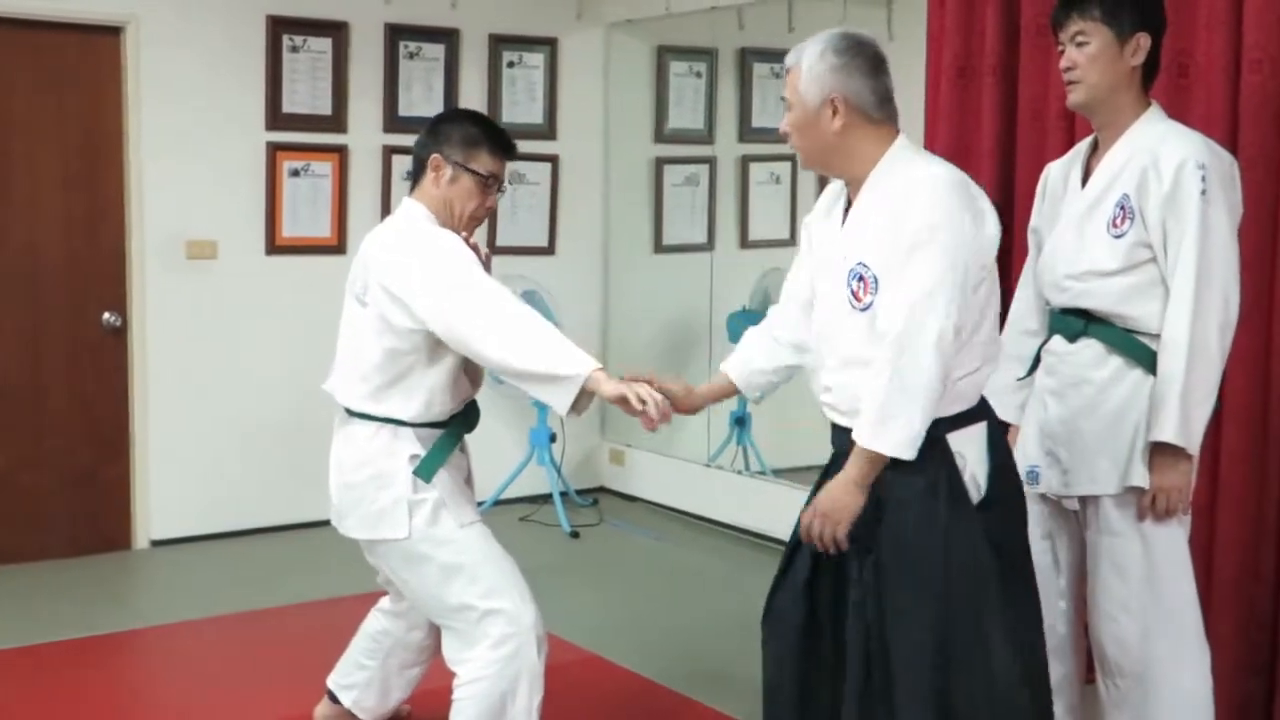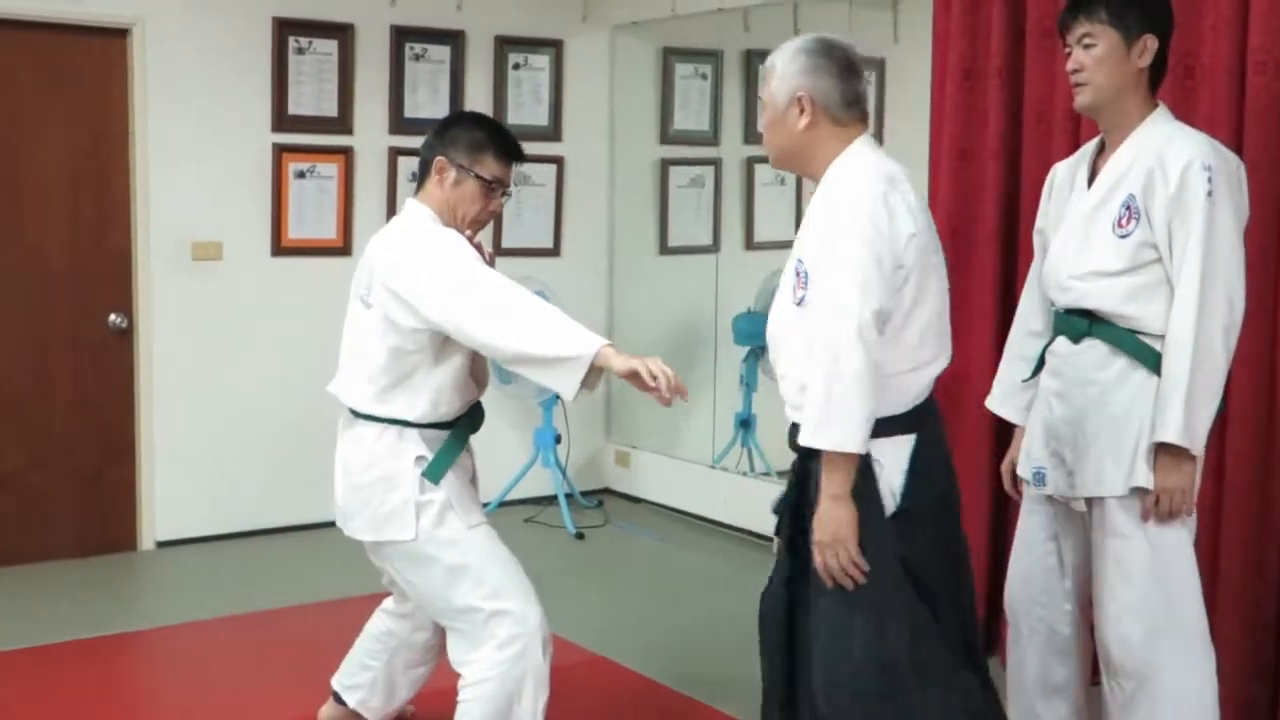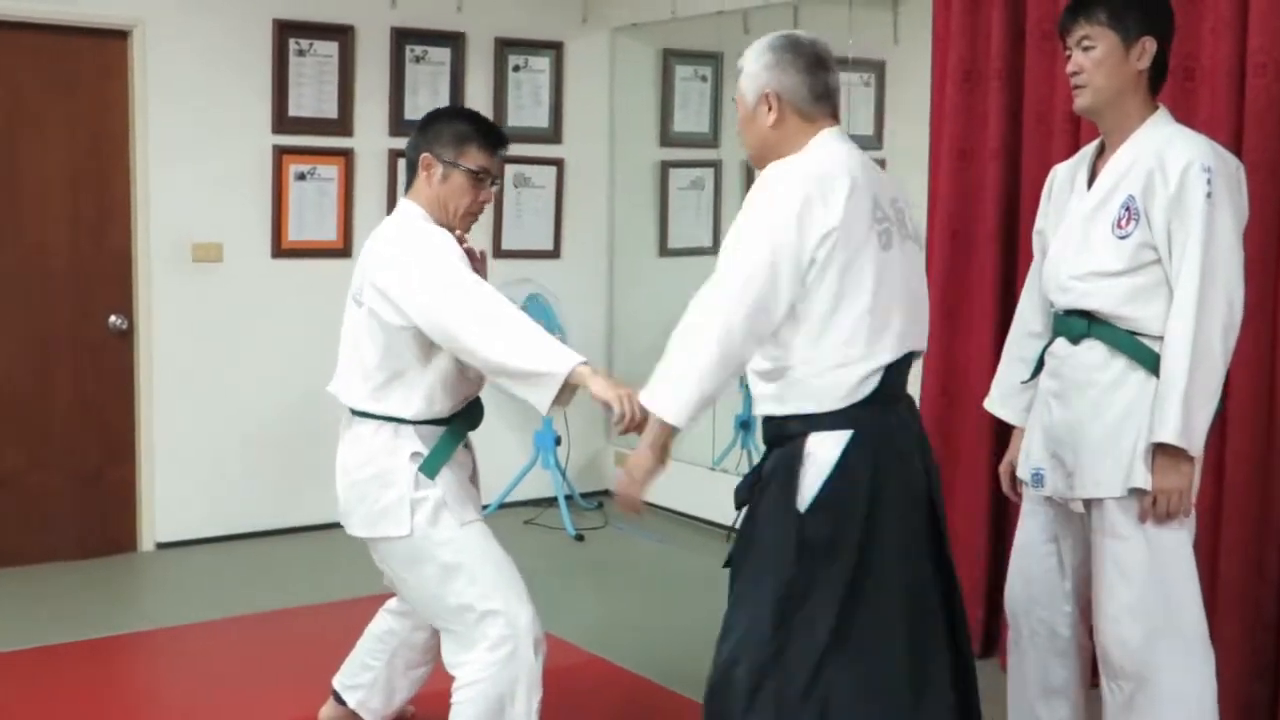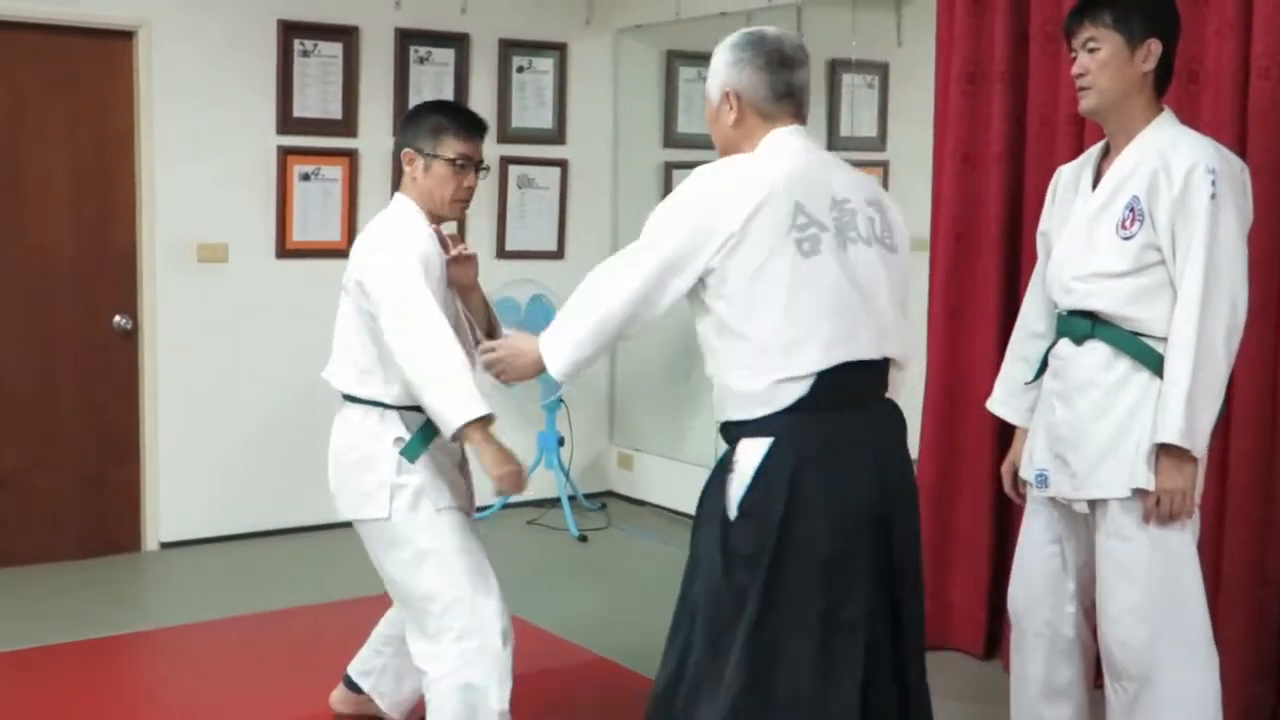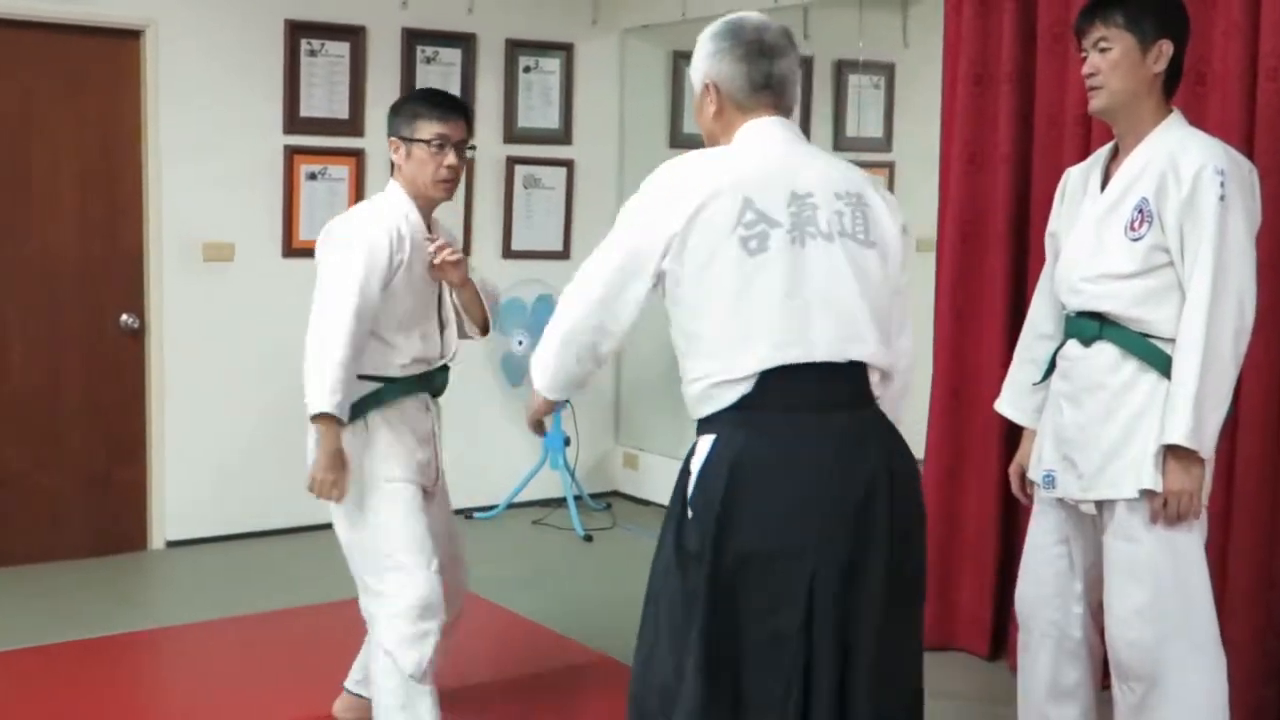
dt=0.2s
person 1, frame 1
left shoulder: (1185, 161)
right shoulder: (1059, 173)
left elbow: (1203, 305)
left wrist: (1173, 442)
right wrist: (1013, 418)
left hip: (1131, 408)
right hip: (1054, 404)
left knee: (1138, 622)
right knee: (1032, 607)
person 1, frame 2
left shoulder: (1190, 163)
right shoulder: (1065, 174)
left elbow: (1207, 307)
left wrist: (1178, 444)
right wrist: (1021, 422)
left hip: (1135, 411)
right hip: (1061, 407)
left knee: (1143, 624)
right knee: (1035, 605)
person 1, frame 3
left shoulder: (1190, 164)
right shoulder: (1066, 176)
left elbow: (1207, 308)
left wrist: (1176, 444)
right wrist: (1020, 423)
left hip: (1135, 414)
right hip: (1062, 409)
left knee: (1142, 626)
right knee: (1036, 607)
person 1, frame 4
left shoulder: (1195, 166)
right shoulder: (1071, 177)
left elbow: (1210, 309)
left wrist: (1179, 444)
right wrist: (1022, 424)
left hip: (1138, 417)
right hip: (1065, 413)
left knee: (1146, 627)
right knee: (1042, 610)
person 1, frame 5
left shoulder: (1204, 167)
right shoulder: (1080, 179)
left elbow: (1218, 310)
left wrist: (1186, 445)
right wrist: (1031, 424)
left hip: (1147, 419)
right hip: (1073, 415)
left knee: (1153, 629)
right knee: (1047, 611)
person 2, frame 1
left shoulder: (935, 198)
right shoulder: (836, 204)
left elbow: (917, 356)
right elbow: (795, 325)
left wrist: (852, 477)
right wrist: (700, 395)
left hip: (936, 470)
right hip: (862, 462)
right knee: (811, 635)
person 2, frame 2
left shoulder: (855, 196)
right shoulder: (855, 192)
left elbow: (844, 348)
left wrist: (834, 493)
right wrist: (822, 478)
left hip: (872, 468)
right hip: (858, 461)
right knee: (813, 650)
person 2, frame 3
left shoulder: (796, 184)
right shoulder: (874, 186)
left elbow: (721, 320)
left wrist: (652, 442)
left hip: (829, 455)
right hip: (883, 441)
person 2, frame 4
left shoulder: (726, 188)
right shoulder: (871, 196)
left elbow: (625, 287)
left wrist: (540, 352)
left hip: (785, 464)
right hip: (870, 445)
person 2, frame 5
left shoulder: (687, 185)
right shoulder: (862, 192)
left elbow: (598, 301)
right elbow: (891, 346)
left wrist: (550, 388)
left hip: (753, 461)
right hip: (861, 452)
person 3, frame 1
left shoulder: (405, 243)
right shoulder: (418, 250)
left elbow: (468, 326)
right elbow: (495, 325)
left wrist: (472, 276)
right wrist: (601, 380)
left hip: (392, 461)
right hip: (401, 469)
left knee: (421, 597)
right knee: (505, 626)
person 3, frame 2
left shoulder: (409, 244)
right shoulder: (423, 250)
left elbow: (471, 326)
right elbow: (500, 315)
left wrist: (476, 278)
right wrist: (611, 356)
left hip: (398, 463)
right hip: (405, 472)
left knee: (426, 598)
right knee: (511, 628)
person 3, frame 3
left shoulder: (412, 245)
right shoulder: (413, 249)
left elbow: (461, 329)
right elbow: (480, 325)
left wrist: (473, 282)
right wrist: (587, 376)
left hip: (405, 461)
right hip: (403, 470)
left knee: (429, 599)
right knee: (502, 629)
person 3, frame 4
left shoulder: (424, 241)
right shoulder: (400, 243)
left elbow: (480, 336)
right elbow: (423, 341)
left wrist: (468, 287)
right wrist: (484, 439)
left hip: (416, 447)
right hip: (389, 452)
left knee: (432, 597)
right knee: (470, 621)
person 3, frame 5
left shoulder: (435, 232)
right shoulder: (369, 228)
left elbow: (478, 327)
right elbow: (333, 330)
left wrist: (461, 282)
right wrist: (327, 439)
left hip: (412, 419)
right hip: (368, 425)
left knee: (440, 580)
right knee: (409, 594)
